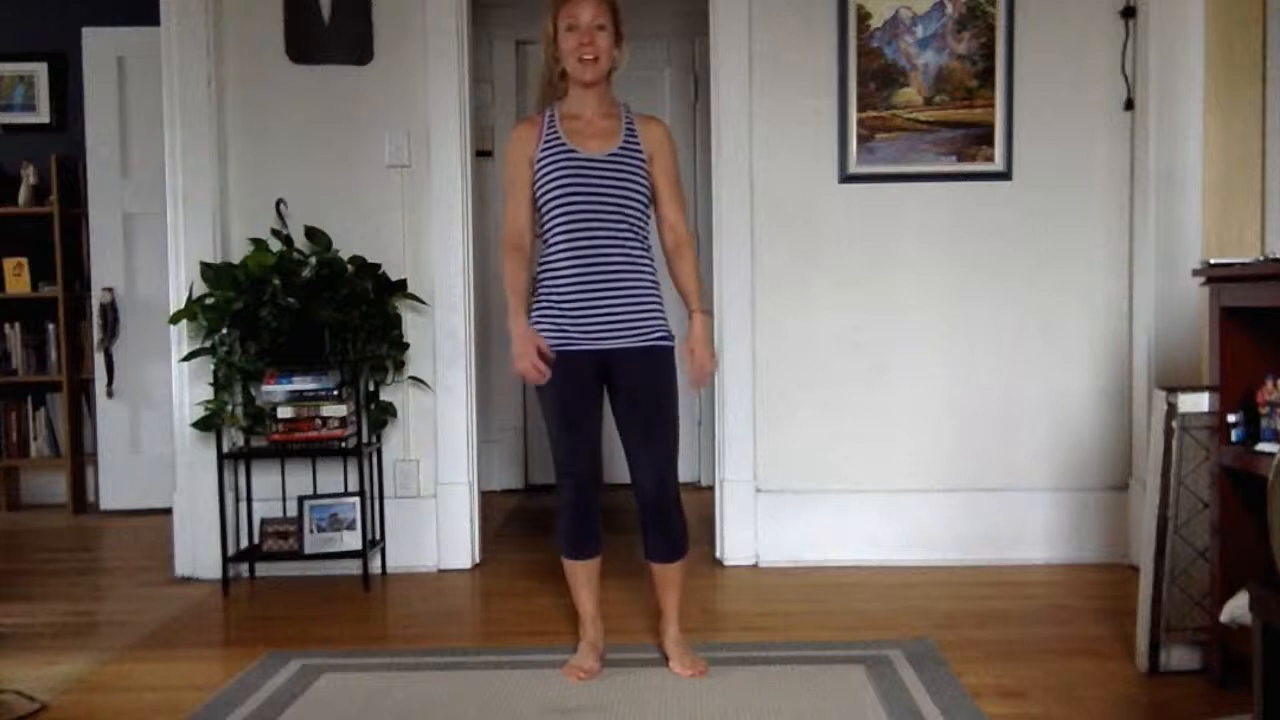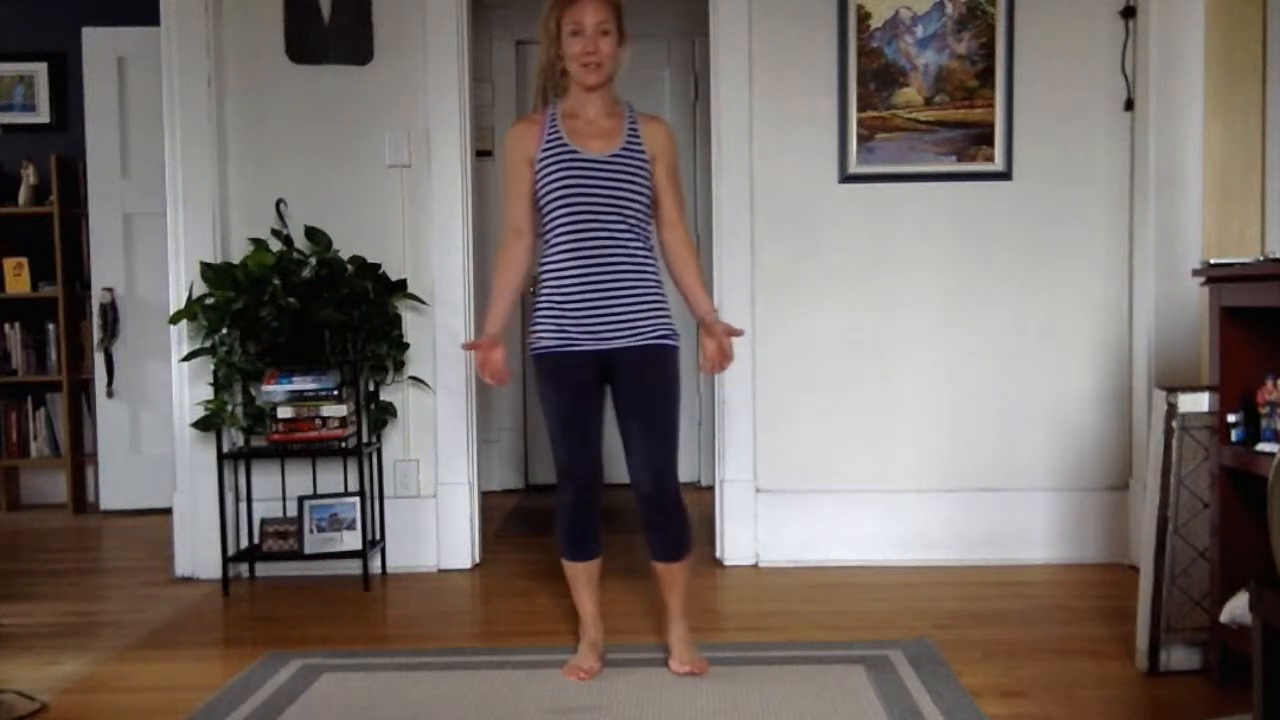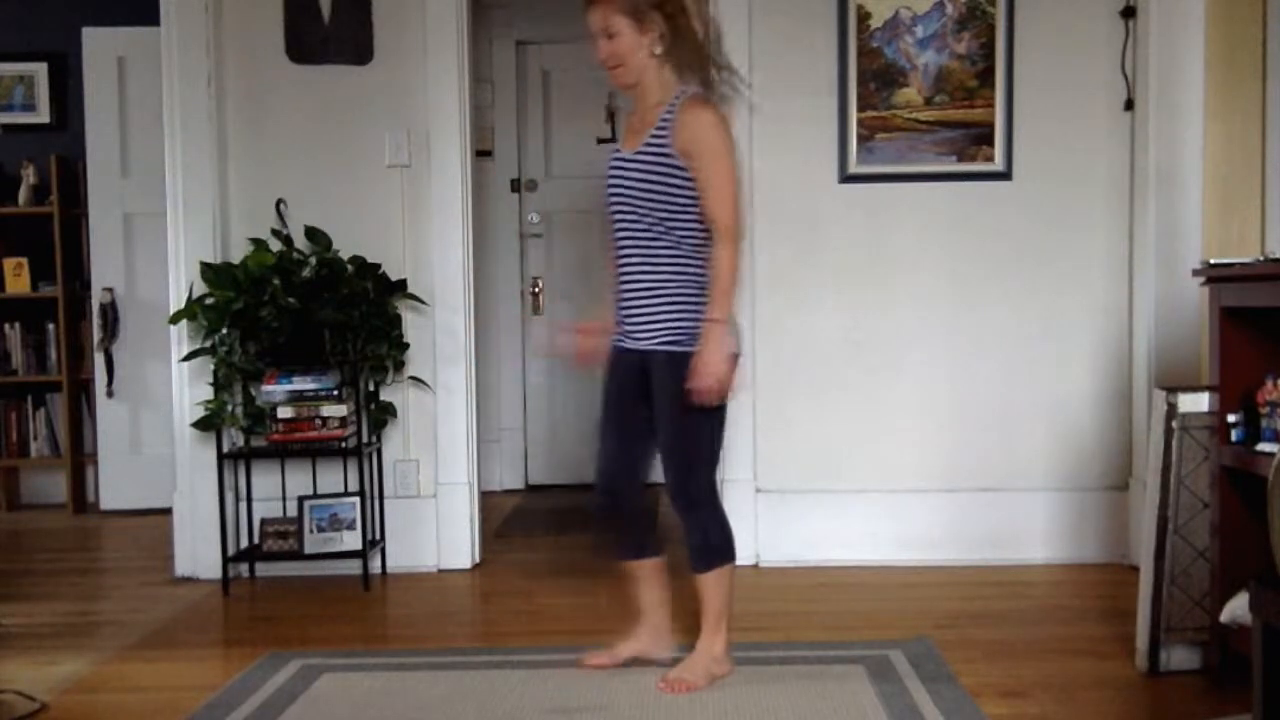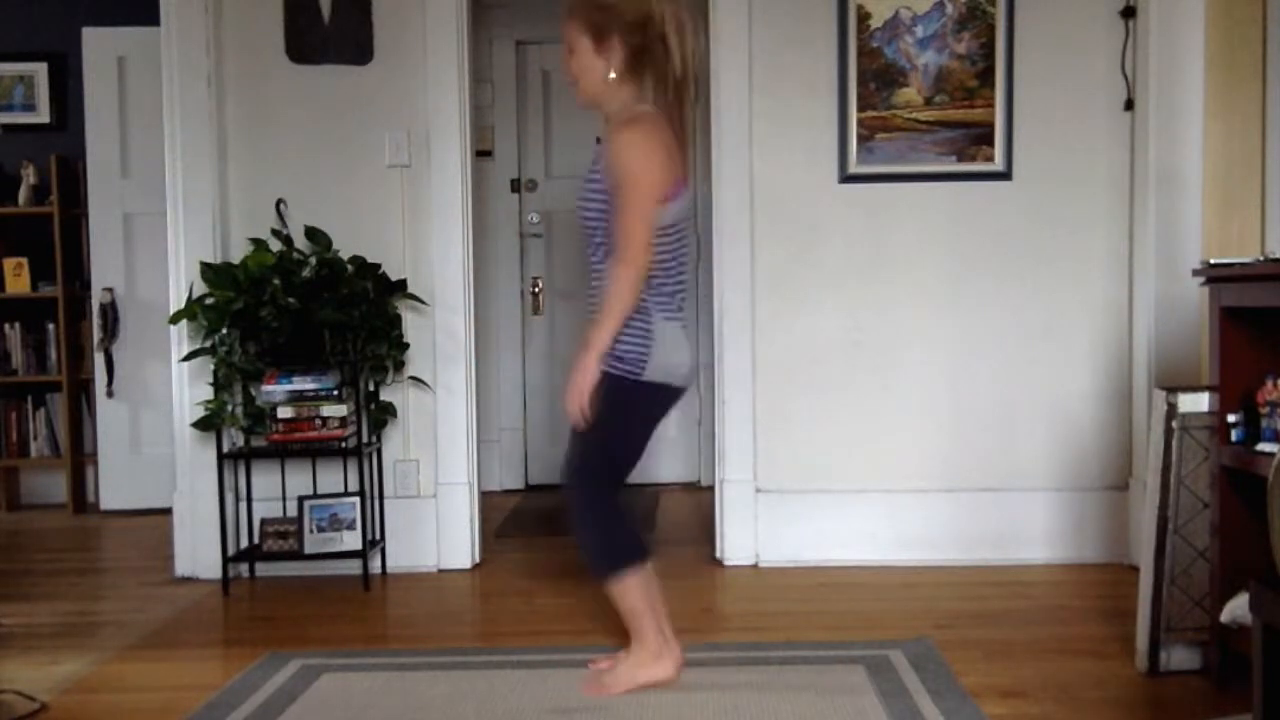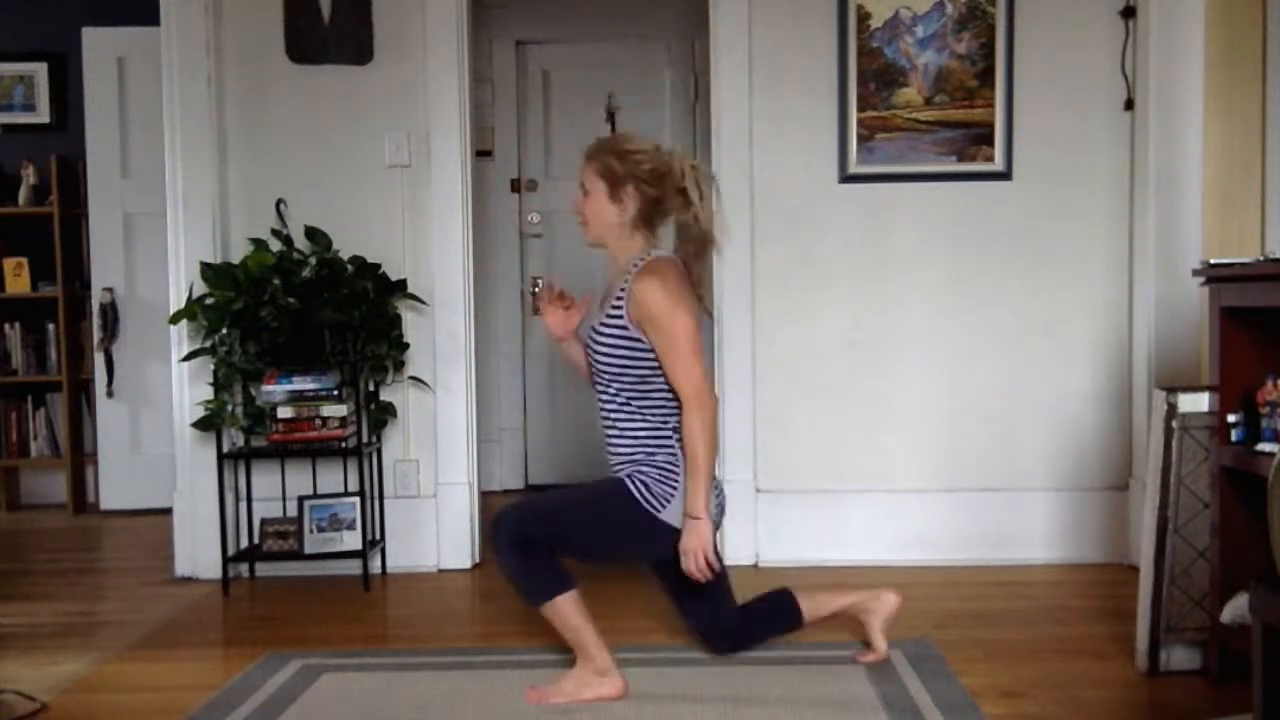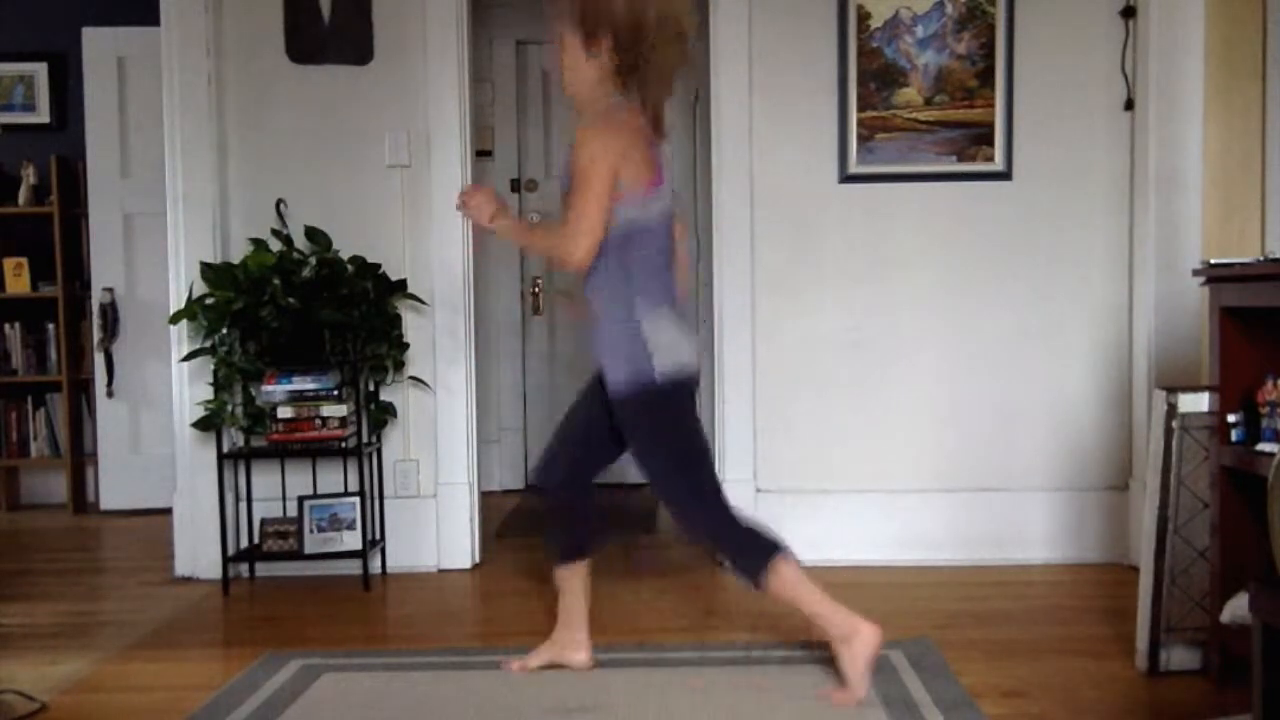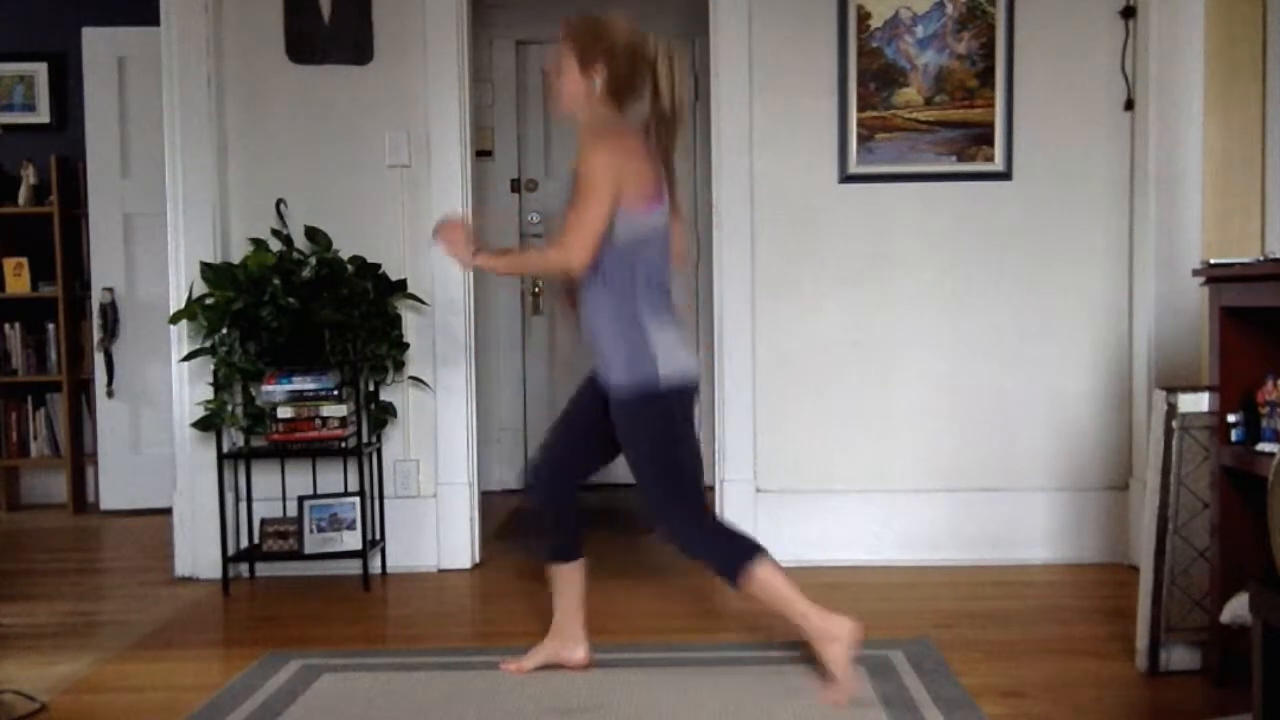
dt=0.7s
person 1, frame 1
left shoulder: (650, 134)
right shoulder: (529, 137)
left elbow: (676, 234)
right elbow: (517, 239)
left wrist: (699, 316)
right wrist: (520, 323)
left hip: (641, 334)
right hip: (562, 336)
left knee: (656, 482)
right knee: (577, 482)
left ankle: (673, 631)
right ankle: (590, 633)
person 1, frame 2
left shoulder: (652, 134)
right shoulder: (529, 135)
left elbow: (674, 235)
right elbow: (516, 240)
left wrist: (708, 319)
right wrist: (492, 330)
left hip: (643, 333)
right hip: (563, 336)
left knee: (656, 482)
right knee: (577, 483)
left ankle: (677, 625)
right ankle: (591, 633)
person 1, frame 3
left shoulder: (695, 116)
right shoulder: (636, 122)
left elbow: (725, 234)
left wrist: (718, 332)
right wrist: (609, 319)
left hip: (687, 336)
right hip: (640, 339)
left knee: (690, 486)
right knee: (615, 479)
left ankle: (714, 645)
right ankle: (651, 627)
person 1, frame 4
left shoulder: (633, 135)
right shoulder: (644, 129)
left elbow: (634, 257)
left wrist: (591, 355)
left hip: (640, 353)
right hip: (644, 350)
left knee: (586, 491)
right knee: (596, 492)
left ankle: (654, 651)
right ankle: (653, 641)
person 1, frame 5
left shoulder: (655, 285)
right shoulder: (630, 282)
left elbow: (698, 402)
right elbow: (614, 381)
left wrist: (696, 515)
right wrist: (566, 338)
left hip: (663, 496)
right hip: (659, 493)
left knee: (513, 533)
right knee: (723, 629)
left ankle: (596, 672)
right ankle: (867, 602)
person 1, frame 6
left shoulder: (602, 135)
right shoulder: (634, 127)
left elbow: (578, 251)
right elbow: (672, 242)
left wrist: (502, 221)
left hip: (645, 362)
right hip: (630, 361)
left knee: (703, 514)
right knee: (557, 478)
left ankle: (845, 629)
right ankle: (572, 636)
person 1, frame 7
left shoulder: (604, 149)
right shoulder: (639, 147)
left elbow: (573, 254)
right elbow: (673, 249)
left wrist: (483, 257)
left hip: (649, 374)
right hip: (623, 370)
left knee: (686, 521)
right knee: (546, 482)
left ankle: (824, 628)
right ankle: (567, 637)
